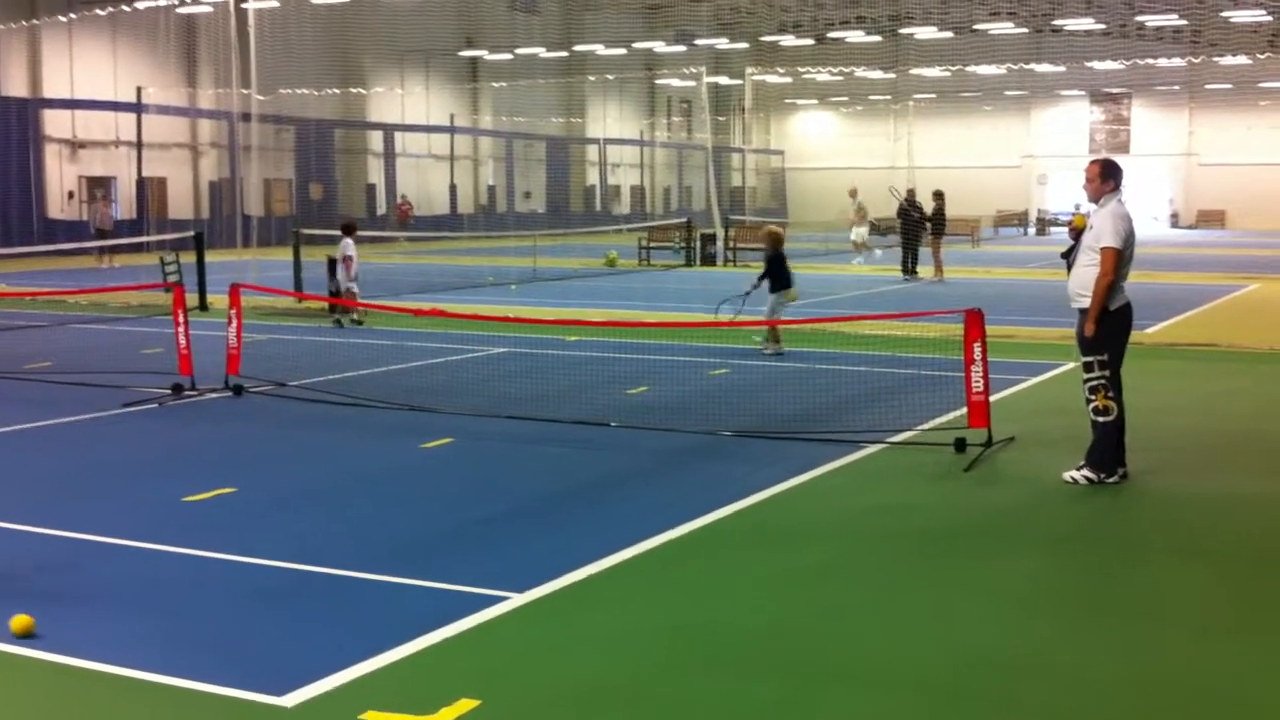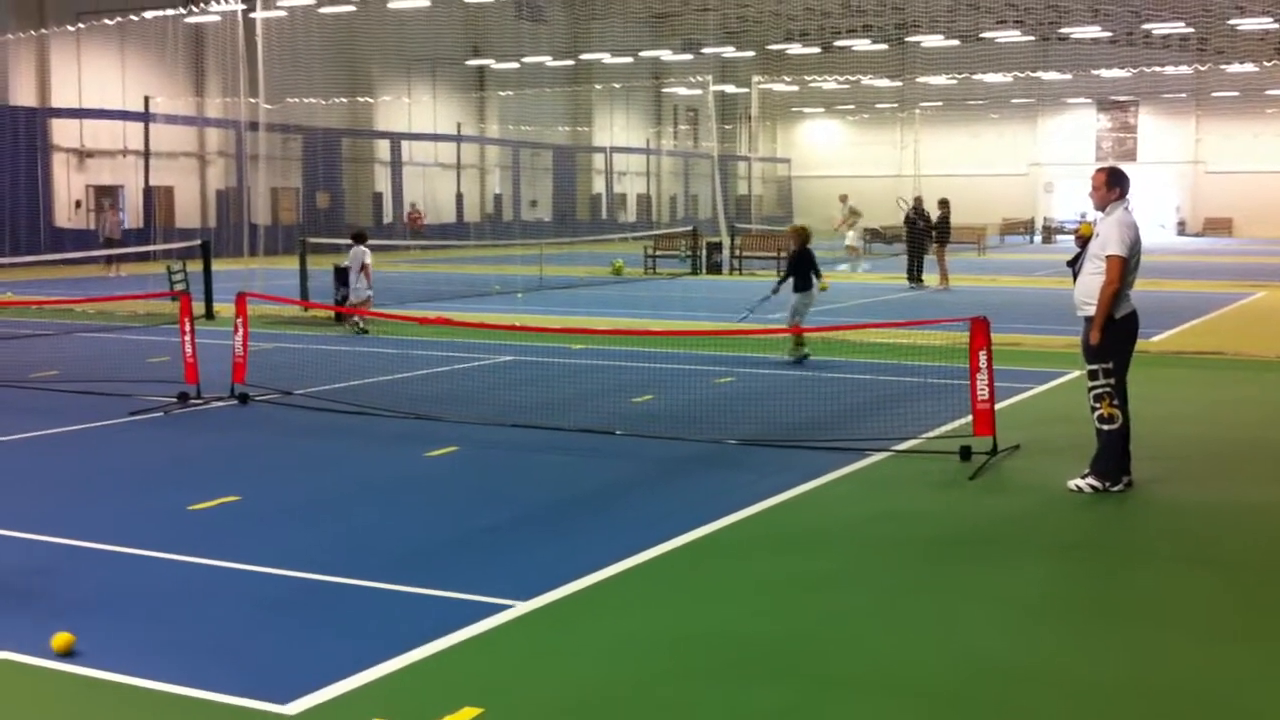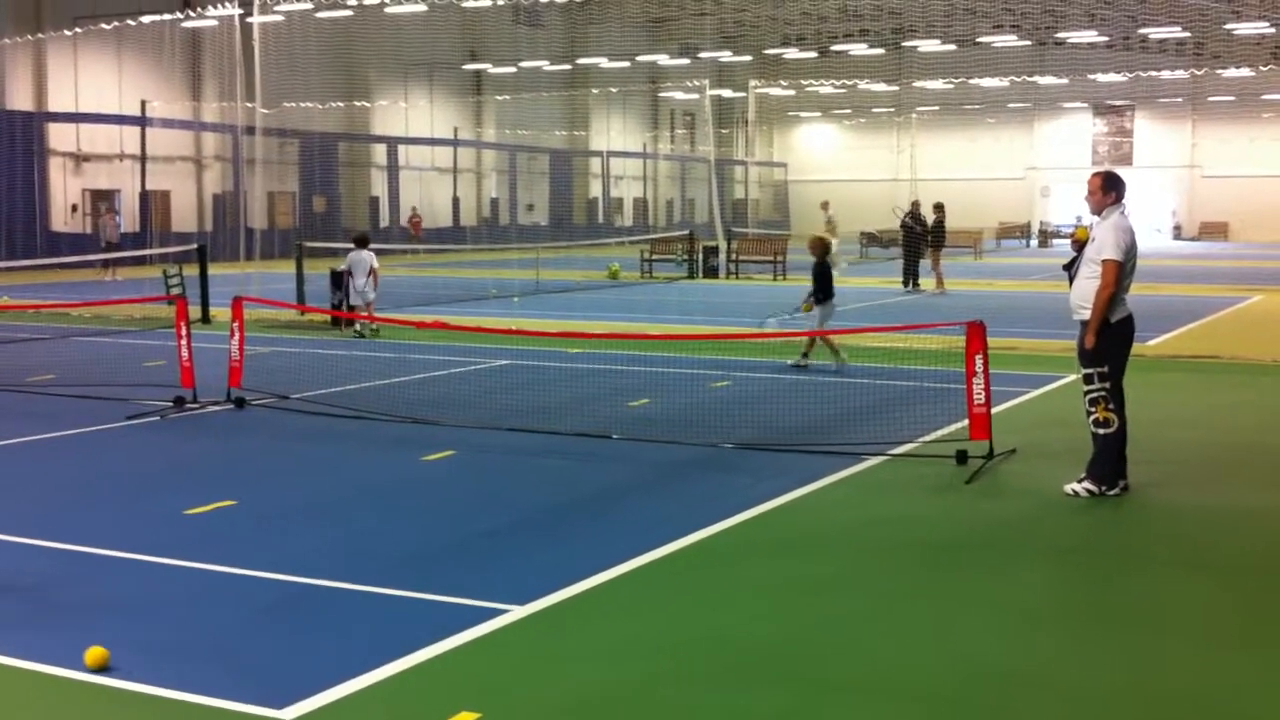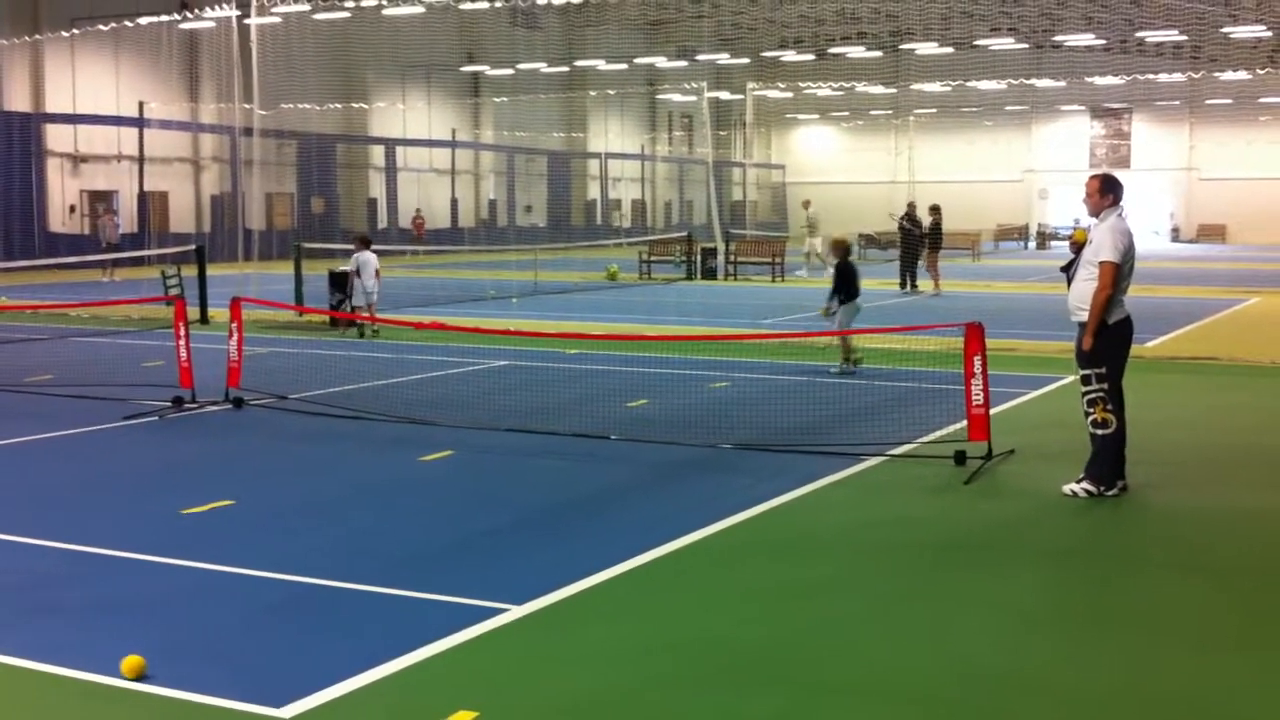
dt=0.2s
person 1, frame 1
left shoulder: (1111, 215)
right shoulder: (1104, 213)
left elbow: (1107, 274)
left wrist: (1092, 320)
right wrist: (1080, 238)
left hip: (1103, 315)
right hip: (1100, 313)
left knee: (1100, 390)
right knee: (1104, 390)
left ankle: (1103, 466)
right ankle: (1110, 461)
person 1, frame 2
left shoulder: (1117, 223)
right shoulder: (1111, 220)
left elbow: (1113, 282)
left wrist: (1097, 328)
right wrist: (1086, 245)
left hip: (1109, 323)
right hip: (1107, 322)
left knee: (1105, 398)
right knee: (1110, 398)
left ankle: (1108, 474)
right ankle: (1115, 469)
person 1, frame 3
left shoulder: (1113, 227)
right shoulder: (1108, 225)
left elbow: (1108, 286)
left wrist: (1092, 332)
right wrist: (1083, 250)
left hip: (1105, 327)
right hip: (1105, 326)
left knee: (1101, 403)
right knee: (1107, 402)
left ankle: (1104, 479)
right ankle: (1111, 473)
person 1, frame 4
left shoulder: (1111, 230)
right shoulder: (1106, 227)
left elbow: (1105, 288)
left wrist: (1089, 333)
right wrist: (1080, 252)
left hip: (1103, 328)
right hip: (1105, 327)
left knee: (1099, 404)
right knee: (1106, 403)
left ankle: (1103, 478)
right ankle: (1110, 473)
